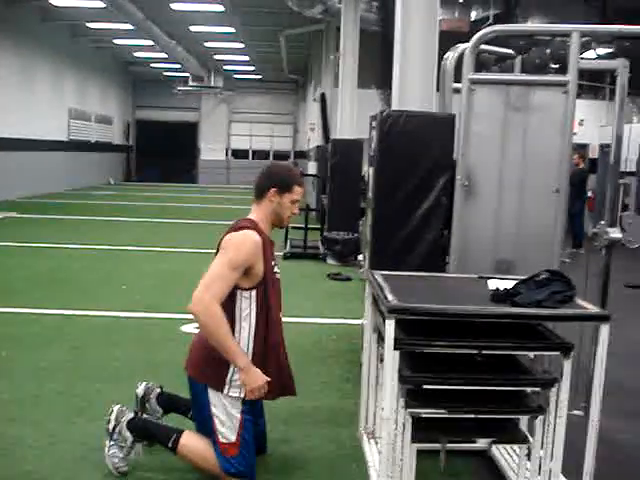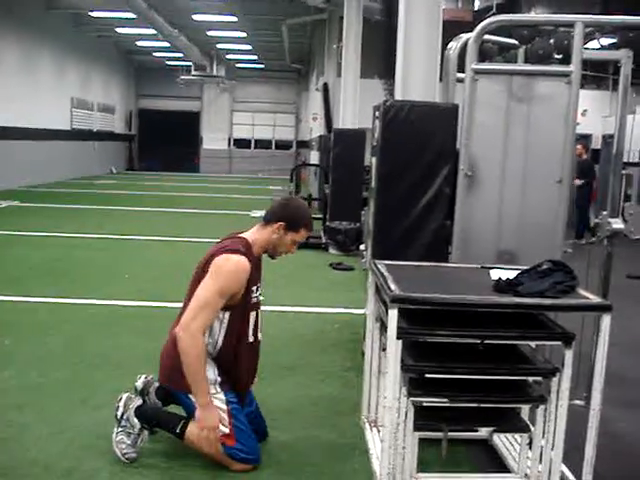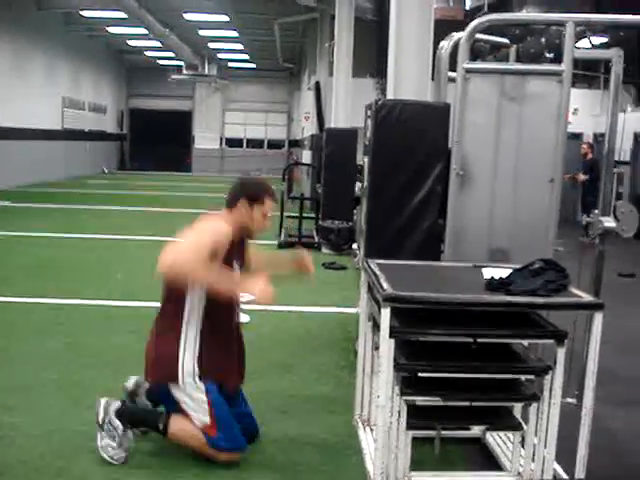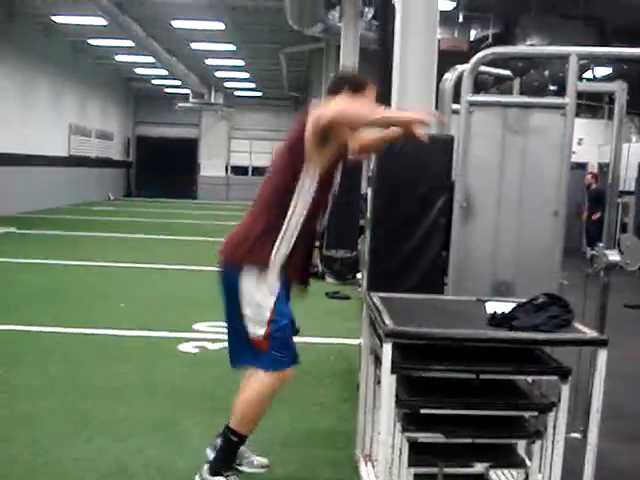
dt=1s
person 1, frame 1
left shoulder: (260, 239)
right shoulder: (246, 239)
right elbow: (202, 306)
right wrist: (246, 367)
left hip: (234, 367)
right hip: (223, 371)
left knee: (255, 446)
left ankle: (160, 401)
right ankle: (134, 426)
person 1, frame 2
left shoulder: (248, 252)
right shoulder: (235, 262)
right elbow: (188, 330)
left wrist: (245, 372)
right wrist: (205, 406)
left hip: (220, 362)
right hip: (195, 366)
left knee: (257, 432)
right knee: (244, 457)
left ankle: (160, 393)
right ankle: (142, 413)
person 1, frame 3
left shoulder: (234, 238)
right shoulder: (217, 229)
left elbow: (251, 262)
right elbow: (171, 263)
left wrist: (289, 262)
right wrist: (240, 286)
left hip: (208, 358)
right hip: (181, 360)
left knee: (247, 434)
right knee: (229, 450)
left ankle: (149, 395)
right ankle: (126, 415)
person 1, frame 4
left shoulder: (330, 142)
right shoulder: (321, 132)
left elbow: (361, 142)
right elbow: (331, 114)
left wrist: (397, 129)
right wrist: (400, 117)
left hip: (266, 262)
right hip: (255, 262)
left knee: (270, 364)
right knee: (274, 369)
